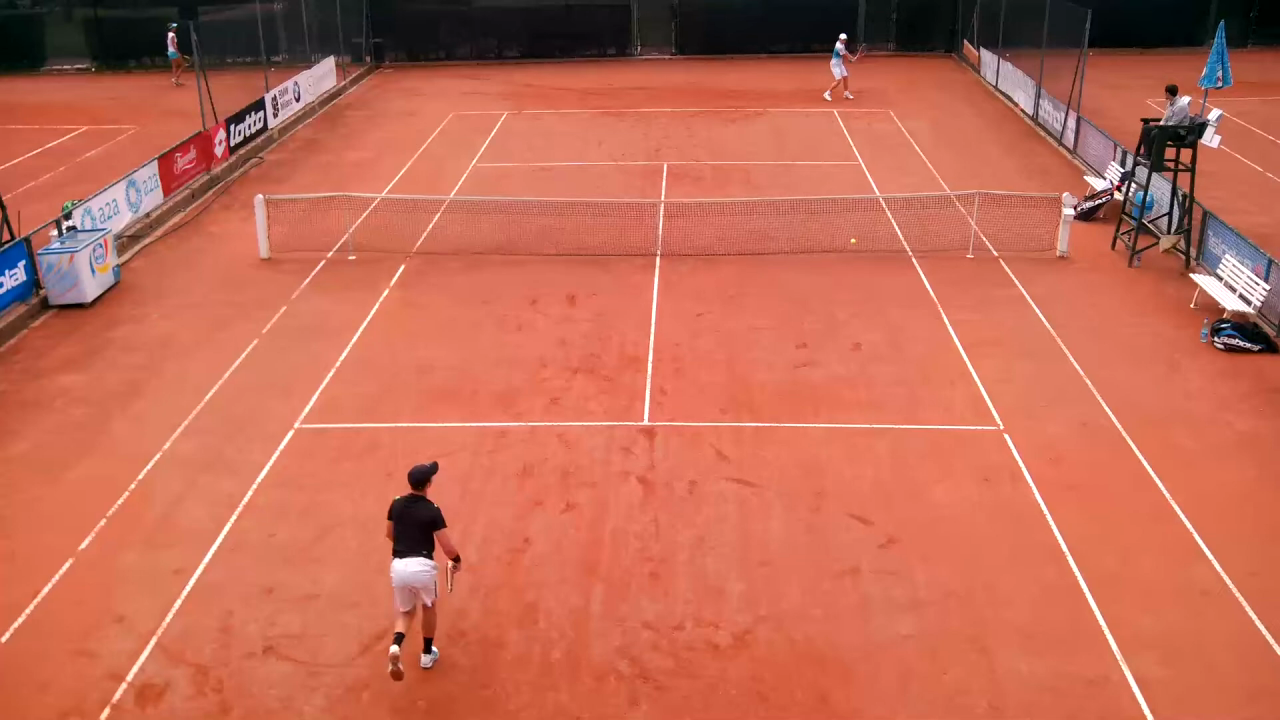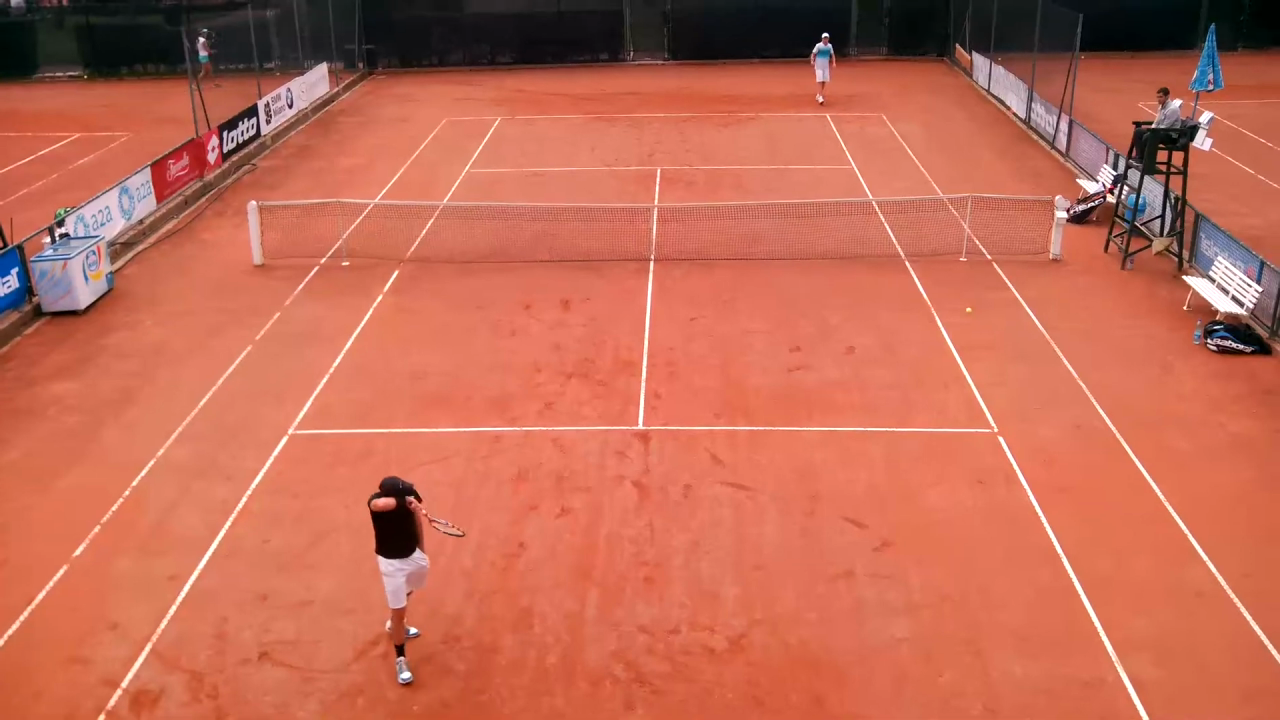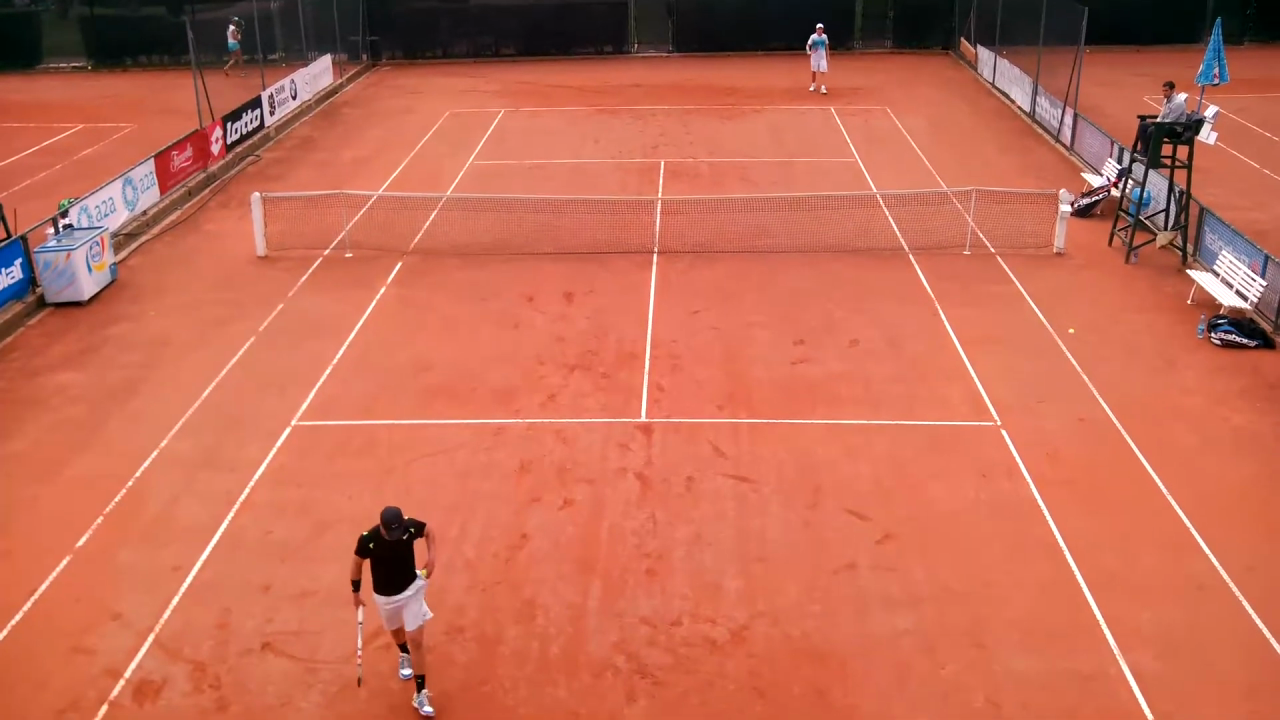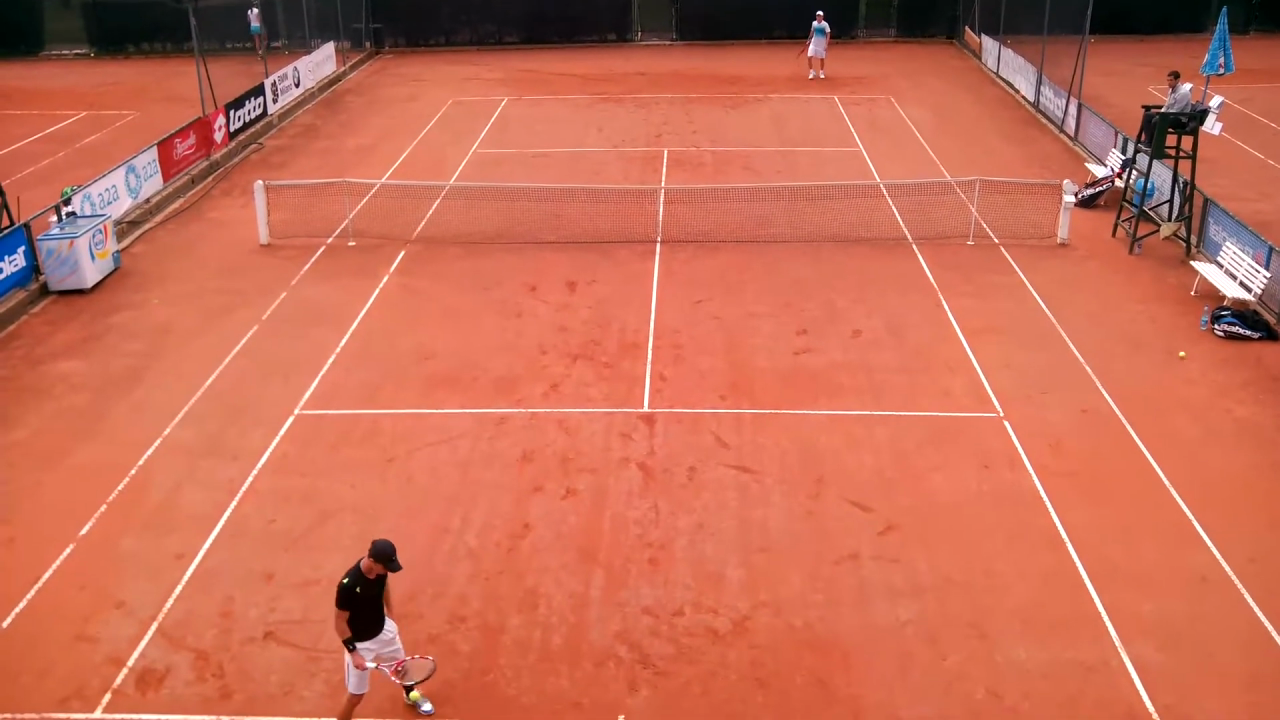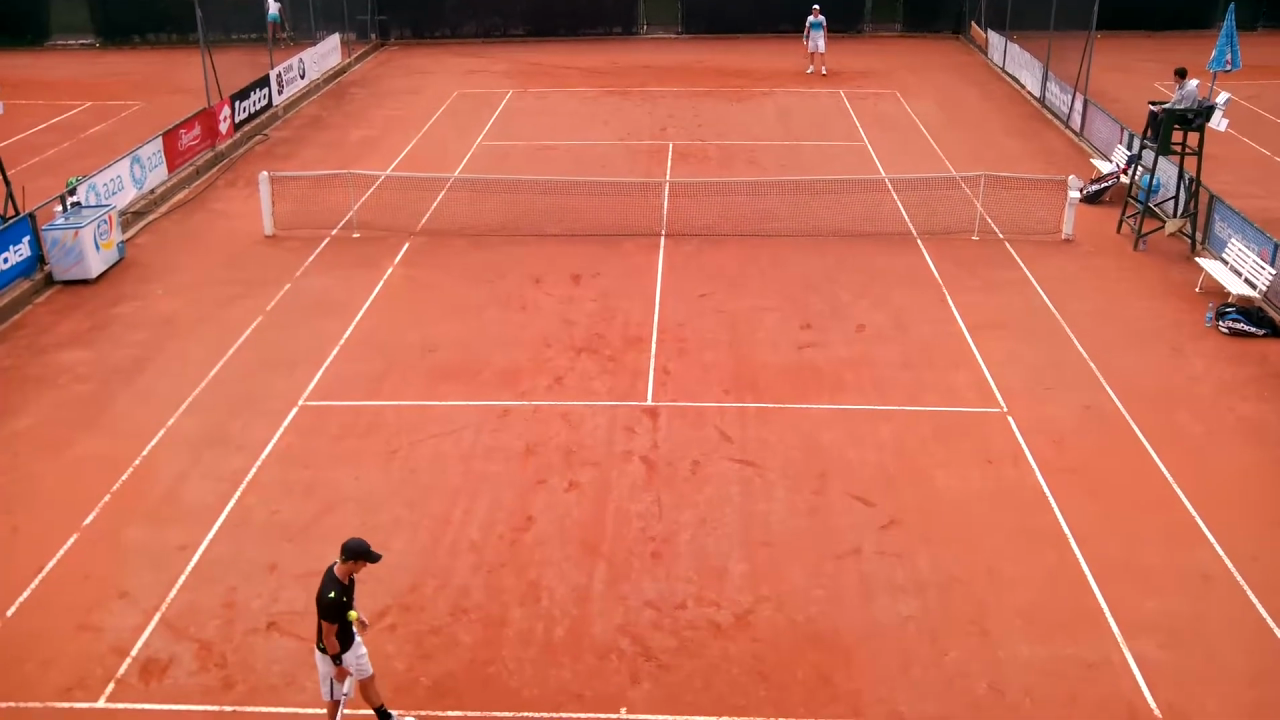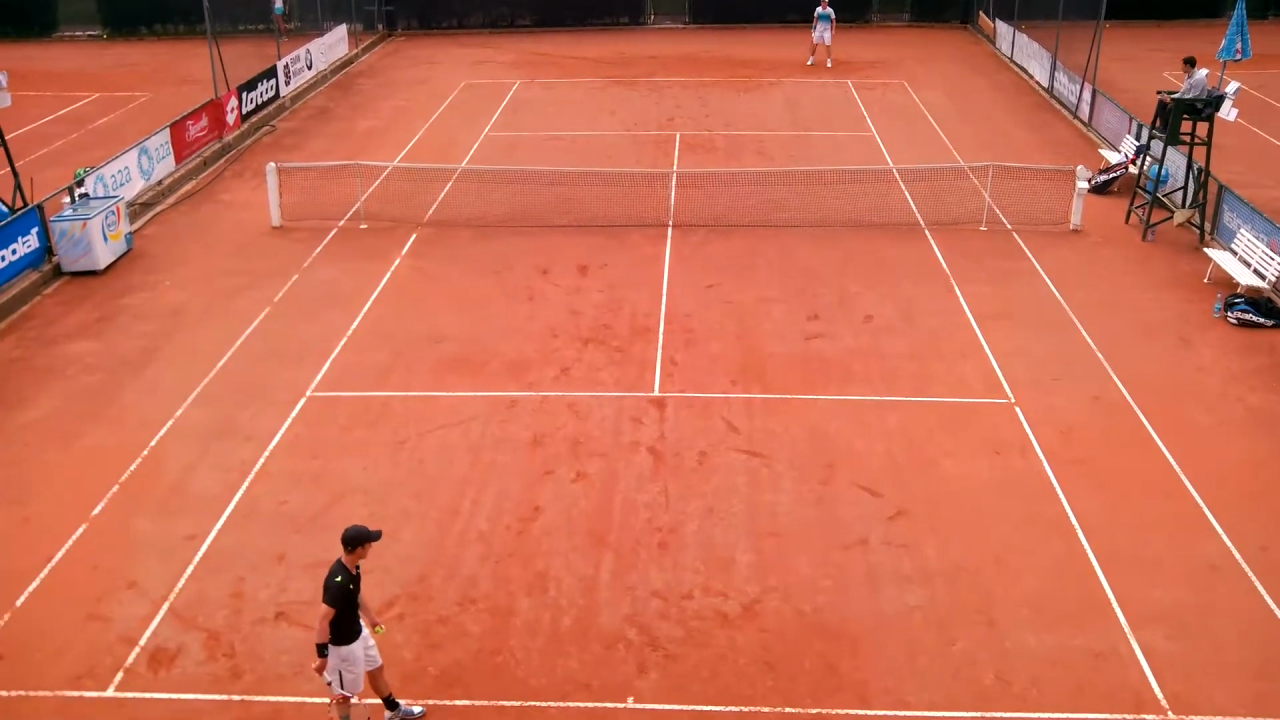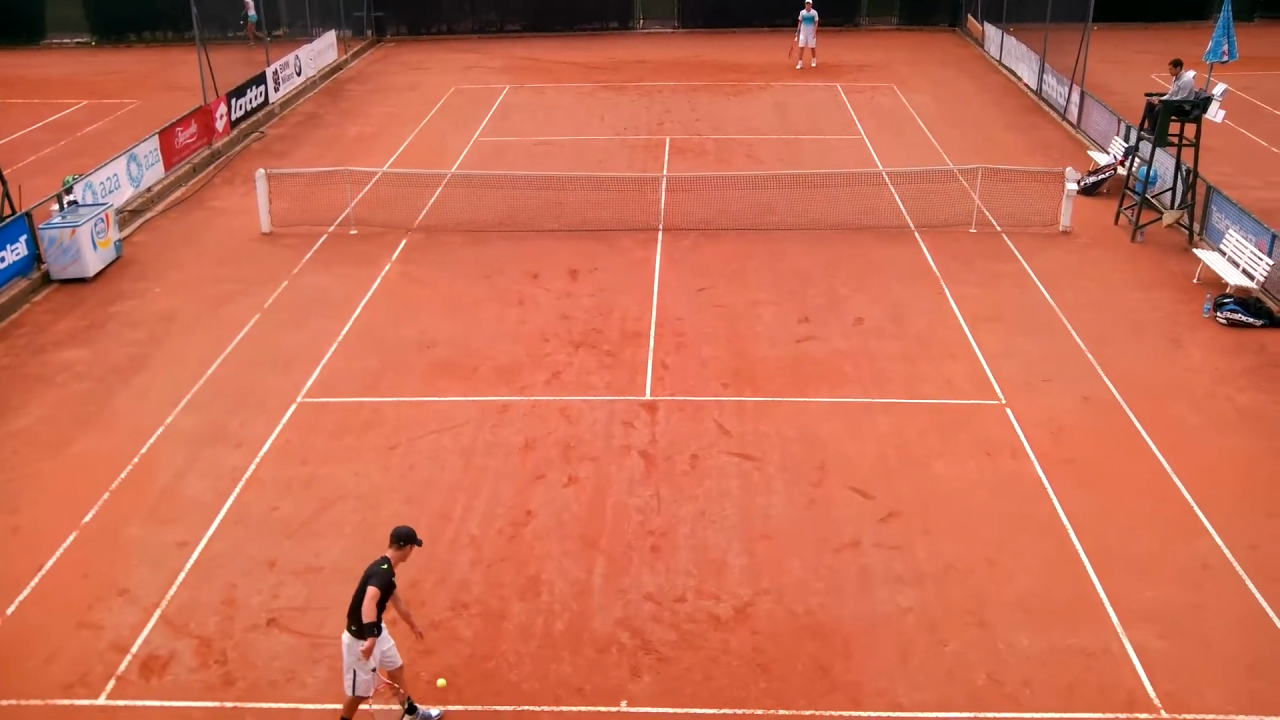
dt=0.7s
person 1, frame 1
left shoulder: (396, 504)
right shoulder: (432, 511)
right elbow: (447, 547)
right wrist: (457, 560)
left hip: (398, 566)
right hip: (422, 566)
left knee: (405, 612)
right knee: (428, 607)
left ankle: (396, 646)
right ankle: (427, 653)
person 1, frame 2
left shoulder: (410, 494)
right shoulder: (378, 500)
right elbow: (380, 504)
left wrist: (421, 548)
right wrist: (405, 501)
left hip: (413, 555)
right hip: (391, 562)
left knee: (406, 593)
right knee: (399, 611)
left ankle: (394, 625)
right ankle: (401, 660)
person 1, frame 3
left shoulder: (411, 526)
right shoulder: (368, 539)
left elbow: (428, 531)
right elbow: (357, 564)
left wrist: (431, 557)
right wrist: (356, 592)
left hip: (411, 588)
right hip: (385, 595)
left knee: (416, 639)
right knee: (396, 629)
left ankle: (420, 694)
right ankle: (404, 655)
person 1, frame 4
left shoulder: (380, 568)
right shoulder: (348, 585)
right elbow: (340, 621)
left wrist: (391, 614)
right wrist: (353, 652)
left hip: (383, 630)
right hip: (361, 642)
right knee: (357, 694)
left ankle: (411, 696)
person 1, frame 5
left shoulder: (341, 569)
right shoulder: (331, 597)
right elbow: (328, 637)
left wrist: (358, 616)
right wrist: (339, 666)
left hip: (351, 640)
right hip: (335, 651)
left knee: (367, 679)
right knee: (338, 698)
person 1, frame 6
left shoulder: (353, 567)
right shoulder: (338, 582)
right elbow: (323, 622)
left wrist: (371, 617)
right wrist: (322, 656)
left hip: (358, 631)
right hip: (343, 644)
left knee: (376, 669)
right knee: (347, 691)
person 1, frame 7
left shoulder: (385, 569)
right shoulder: (383, 571)
left elbow: (397, 603)
right elbow: (368, 603)
left wrist: (413, 626)
right wrist: (371, 637)
left hip: (377, 632)
right hip: (360, 639)
left knee: (396, 670)
right knee: (360, 692)
